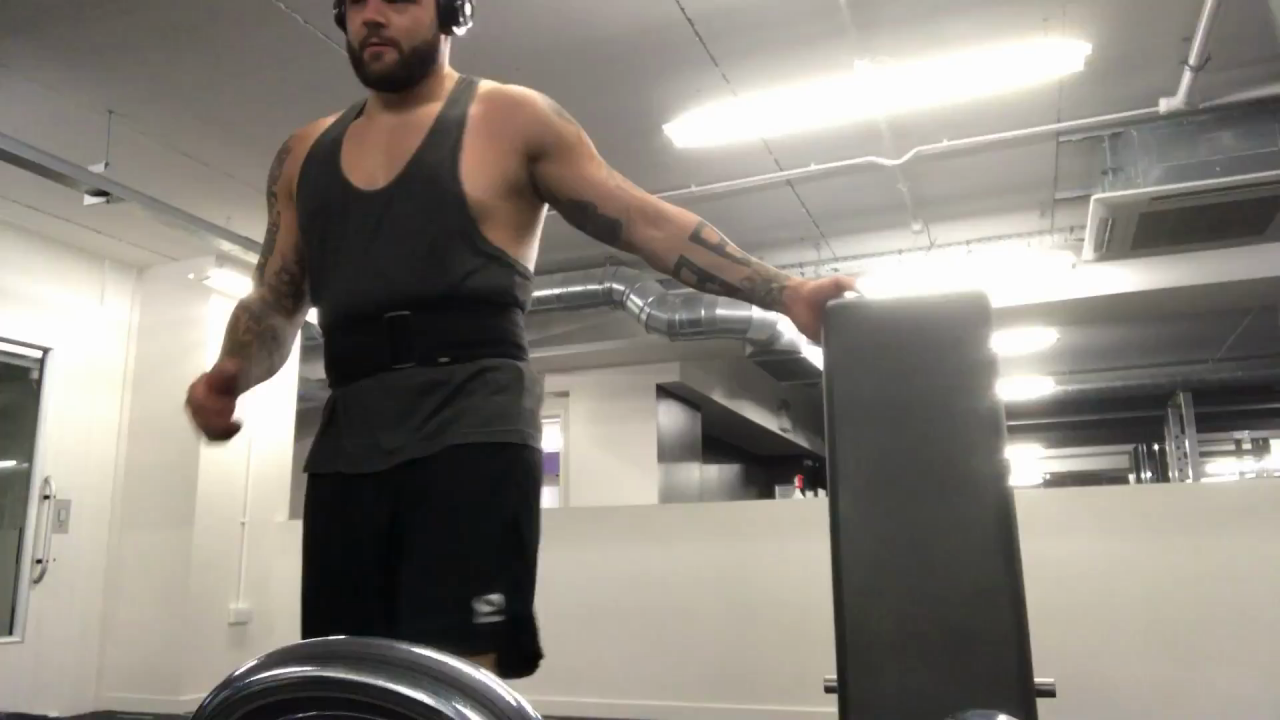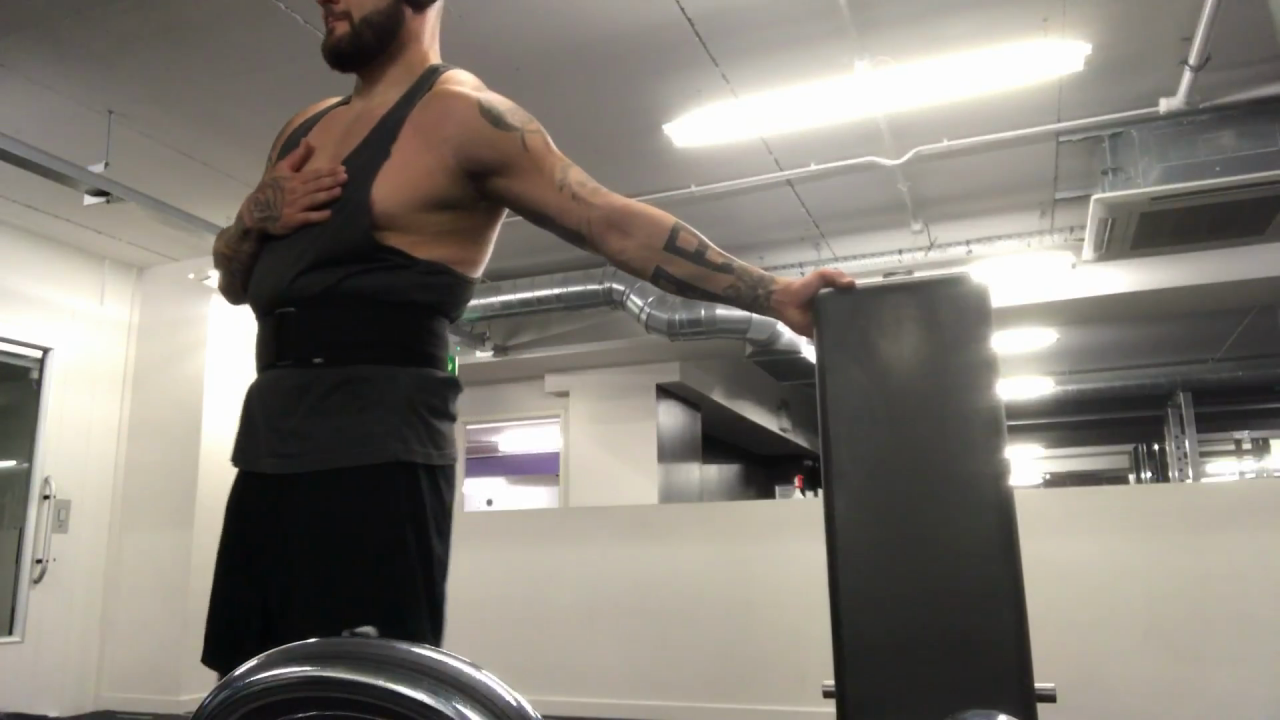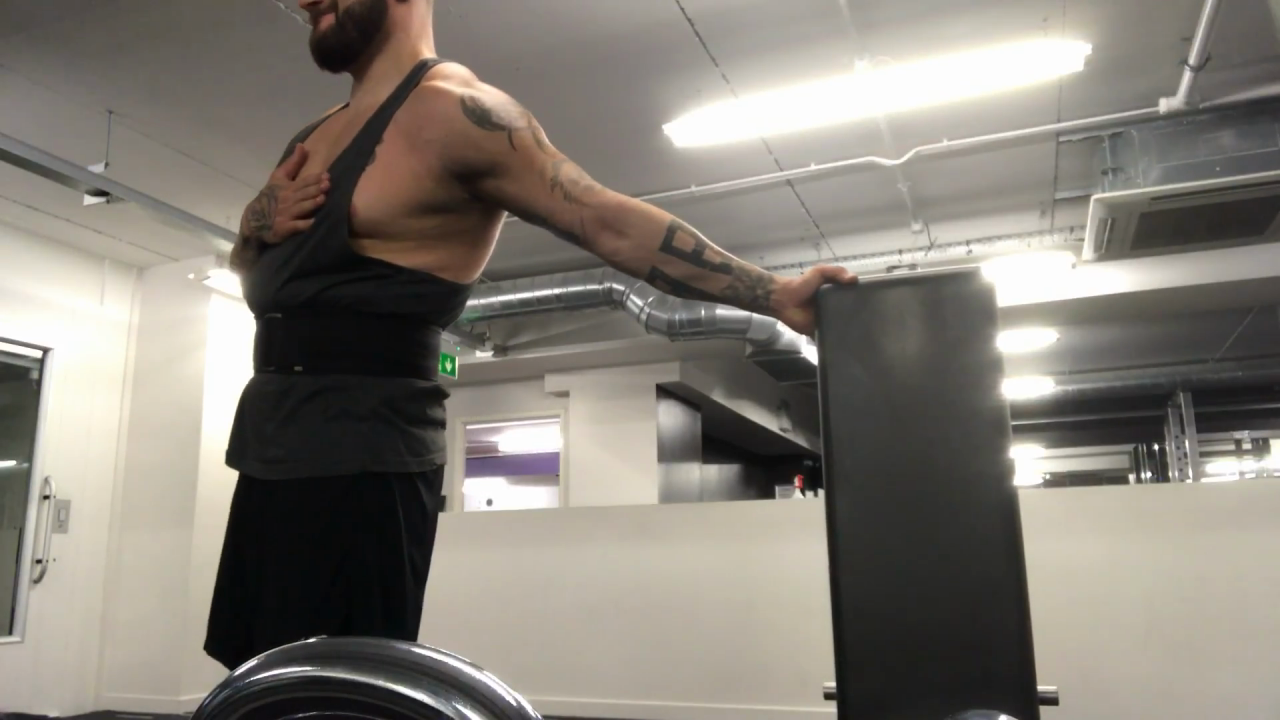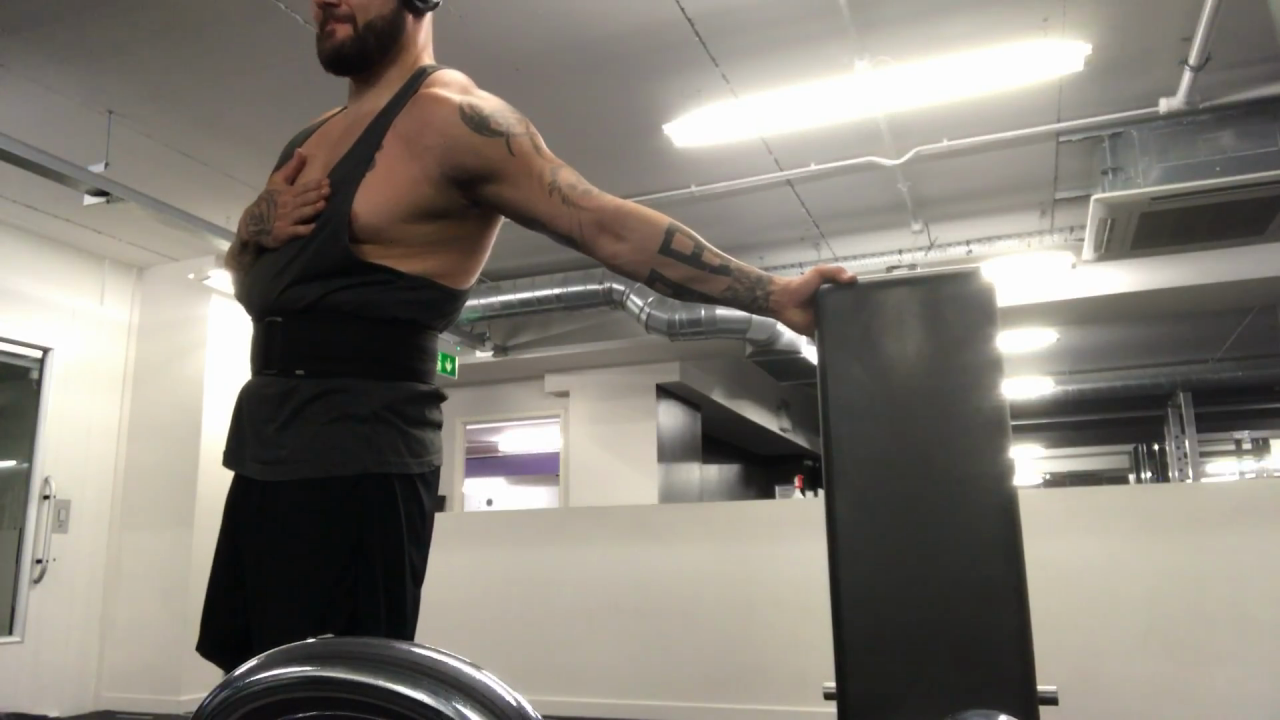
dt=0.7s
person 1, frame 1
left shoulder: (510, 119)
right shoulder: (305, 154)
left elbow: (647, 222)
right elbow: (273, 304)
left wrist: (785, 291)
right wrist: (228, 372)
left hip: (473, 433)
right hip: (346, 446)
person 1, frame 2
left shoulder: (461, 117)
right shoulder: (303, 130)
left elbow: (615, 224)
right elbow: (233, 281)
left wrist: (772, 294)
right wrist: (255, 215)
left hip: (373, 454)
right hip: (272, 449)
person 1, frame 3
left shoulder: (453, 113)
right shoulder: (316, 136)
left elbow: (610, 222)
right elbow: (257, 280)
left wrist: (773, 293)
right wrist: (255, 221)
left hip: (357, 462)
right hip: (271, 454)
person 1, frame 4
left shoulder: (452, 121)
right shoulder: (314, 139)
left elbow: (609, 227)
right elbow: (249, 282)
left wrist: (773, 294)
right wrist: (254, 226)
left hip: (356, 464)
right hip: (266, 454)
